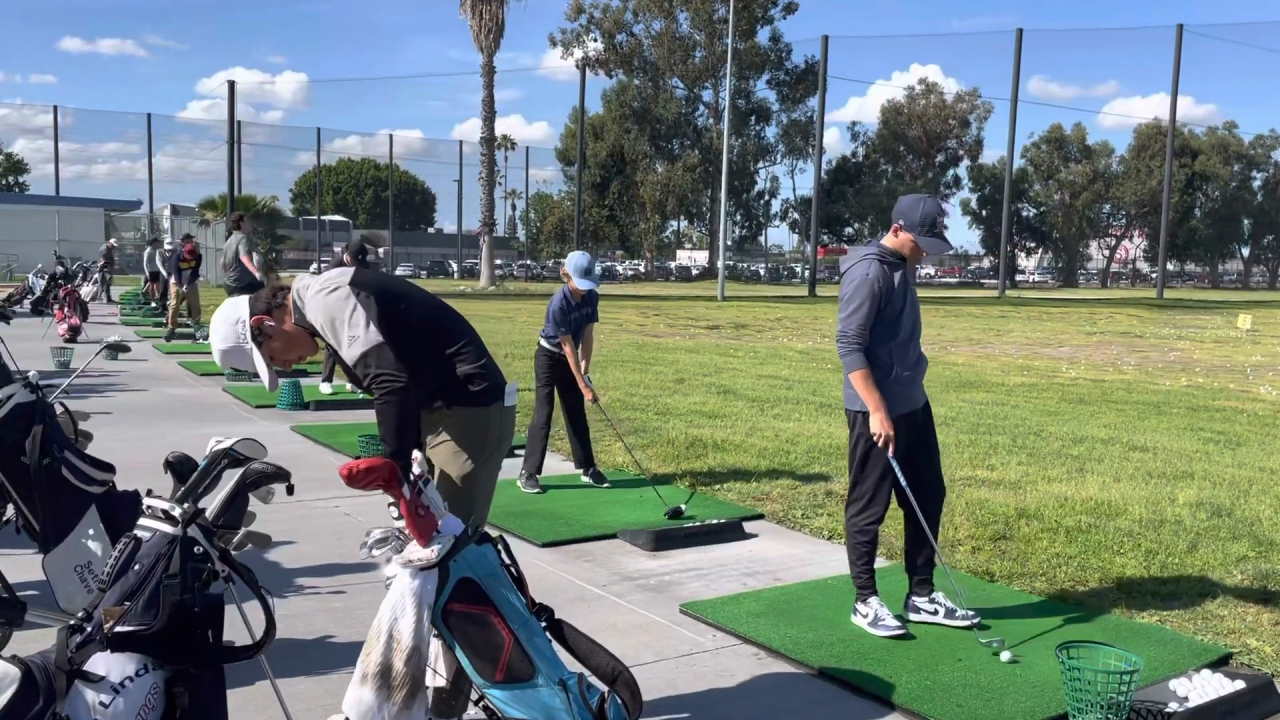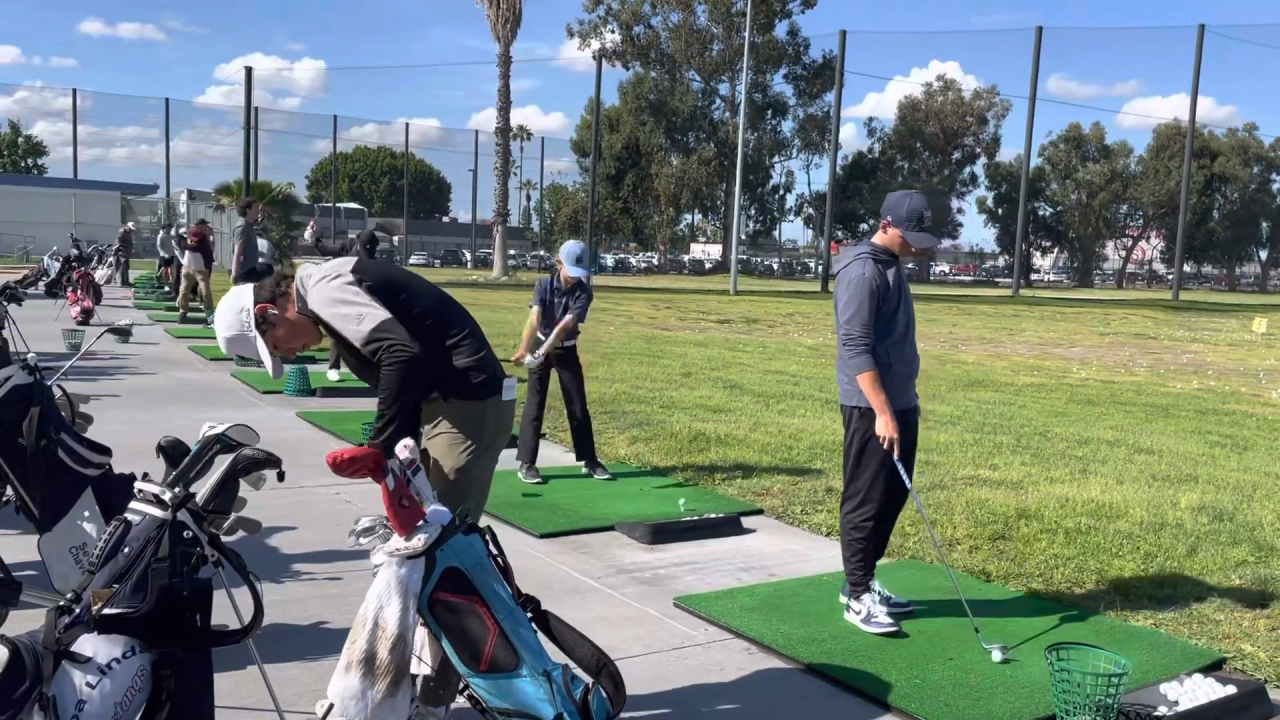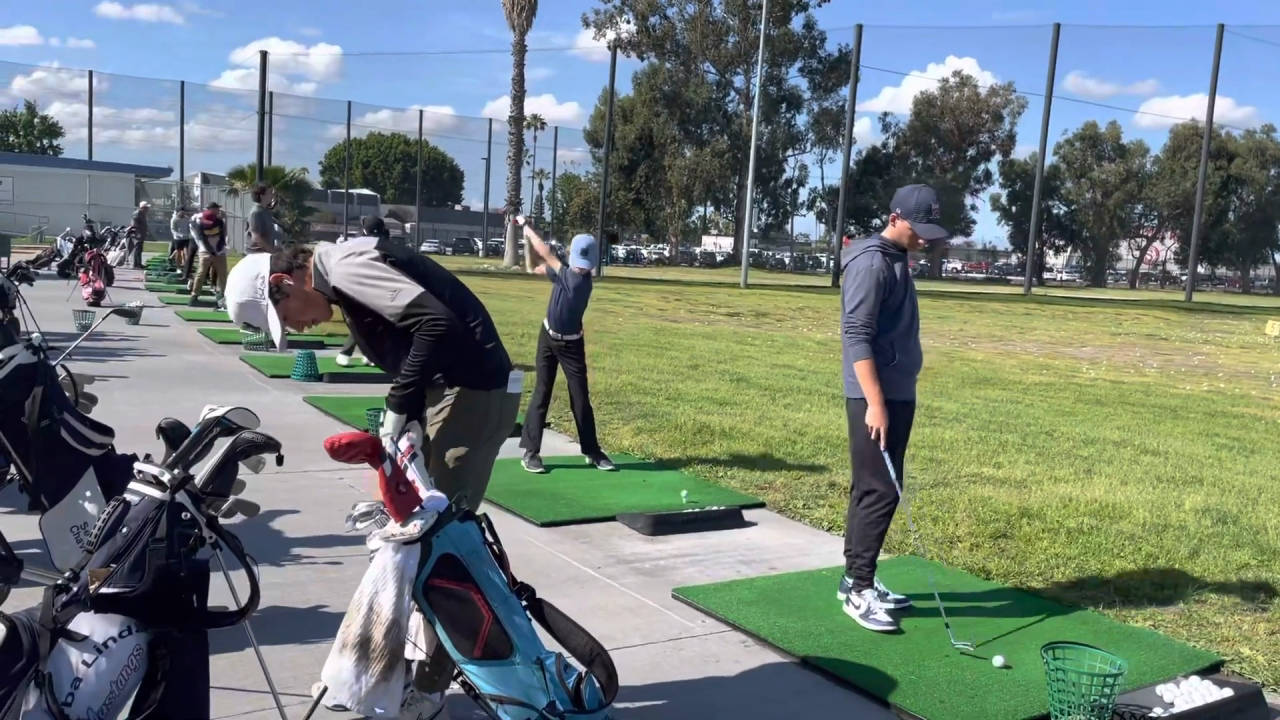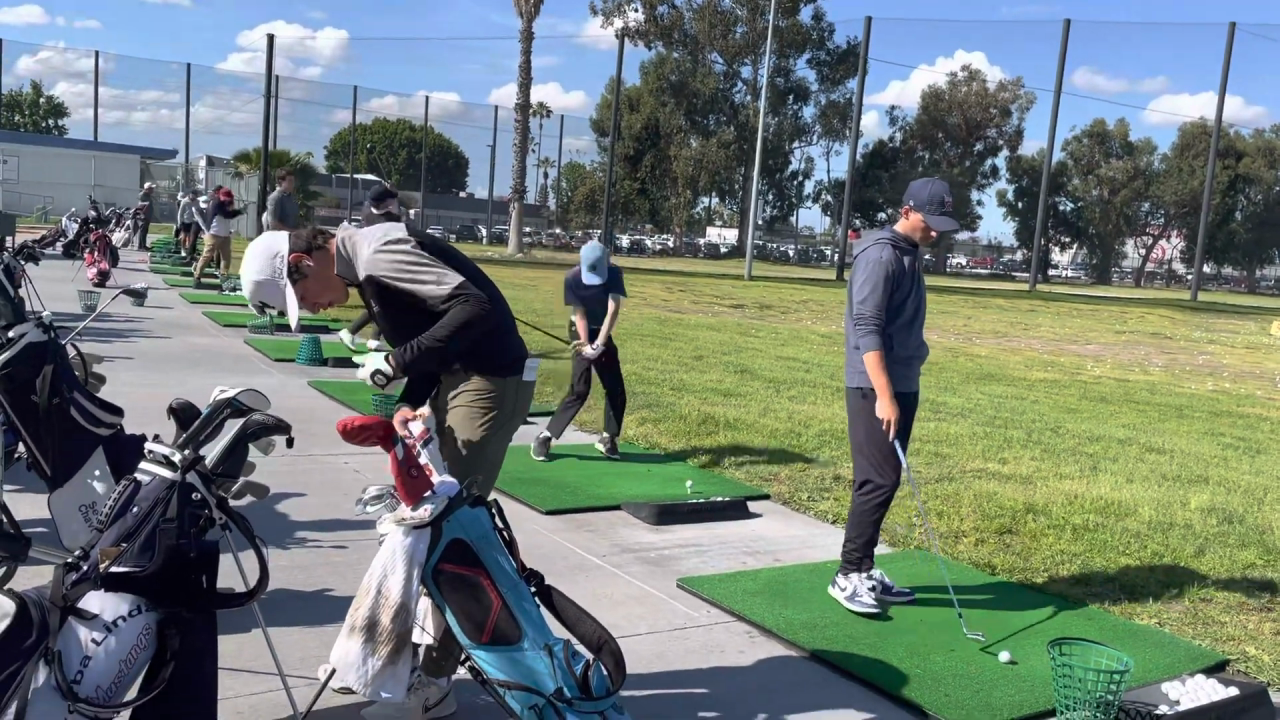
dt=0.4s
person 1, frame 1
left shoulder: (901, 267)
right shoulder: (867, 273)
right elbow: (849, 347)
right wrist: (877, 411)
left hip: (913, 403)
right hip: (877, 410)
left knee: (928, 495)
right knee: (869, 506)
left ankle: (922, 596)
right ankle: (865, 601)
person 1, frame 2
left shoulder: (893, 263)
right shoulder: (861, 272)
right elbow: (856, 349)
right wrist: (882, 413)
left hip: (902, 399)
right hip: (870, 406)
left knee: (894, 495)
right knee: (864, 501)
left ankle: (864, 579)
right ankle: (857, 595)
person 1, frame 3
left shoulder: (897, 260)
right shoulder: (870, 264)
right elbow: (857, 338)
right wrist: (875, 403)
left hip: (898, 393)
right hip: (875, 397)
left knee: (876, 488)
right knee: (878, 490)
left ankle: (856, 576)
right ankle: (859, 590)
person 1, frame 4
left shoulder: (911, 254)
right shoulder: (880, 256)
right elbow: (867, 329)
right wrist: (883, 395)
left hip: (903, 384)
right hip: (876, 386)
left knee: (880, 479)
right knee: (879, 479)
left ankle: (864, 569)
right ankle: (847, 575)
person 2, frame 1
left shoulder: (324, 299)
right shoulder: (326, 303)
left elbow: (391, 383)
right elbow: (402, 379)
left wrist: (397, 475)
right wrist: (403, 473)
left hip: (468, 410)
right hip: (445, 409)
person 2, frame 2
left shoulder: (323, 287)
right shoulder: (331, 285)
left elbow: (401, 355)
left wrist: (381, 451)
right wrist: (398, 448)
left hip: (466, 404)
right hip: (442, 403)
person 2, frame 3
left shoulder: (346, 265)
right shoulder: (342, 277)
left elbow: (437, 324)
left wrist: (396, 409)
right wrist: (402, 429)
left hip: (474, 392)
right hip: (445, 389)
person 2, frame 4
left shoulder: (377, 250)
right shoulder: (364, 264)
left elbow: (476, 307)
left wrist: (397, 363)
right wrist: (410, 403)
left hip: (489, 380)
right hip: (457, 377)
right ankle: (419, 644)
person 3, frame 1
left shoulder: (591, 298)
right shoulder: (558, 304)
left elbow: (587, 336)
right elbow: (567, 346)
left wrist: (585, 373)
right wrist: (582, 385)
left hip: (569, 358)
right hip: (548, 357)
left knee: (577, 414)
right knee: (543, 413)
left ankle: (588, 468)
right ankle: (528, 473)
person 3, frame 2
left shoulder: (584, 292)
right shoulder: (544, 285)
left elbow: (565, 326)
right elbow: (534, 319)
left wrist: (542, 352)
right wrist: (524, 349)
left hip: (567, 349)
right hip: (539, 348)
left knee: (578, 406)
right knee: (535, 404)
left ankle: (589, 460)
right ankle: (526, 463)
person 3, frame 3
left shoulder: (580, 280)
right shoulder: (565, 269)
left elbow: (547, 254)
right elbow: (535, 267)
left wrist: (527, 228)
right wrist: (527, 232)
left hip: (571, 344)
right hip: (548, 337)
left knee: (580, 399)
right knee: (541, 394)
left ankle: (592, 451)
right ankle: (530, 451)
person 3, frame 4
left shoulder: (614, 273)
right shoulder: (572, 278)
left elbow: (613, 311)
right elbow: (580, 315)
left wrist: (599, 343)
right wrist: (585, 343)
left hip: (602, 335)
right hip: (582, 332)
left knee: (616, 390)
right knee: (580, 390)
left ankle: (608, 438)
right ankle: (546, 436)
